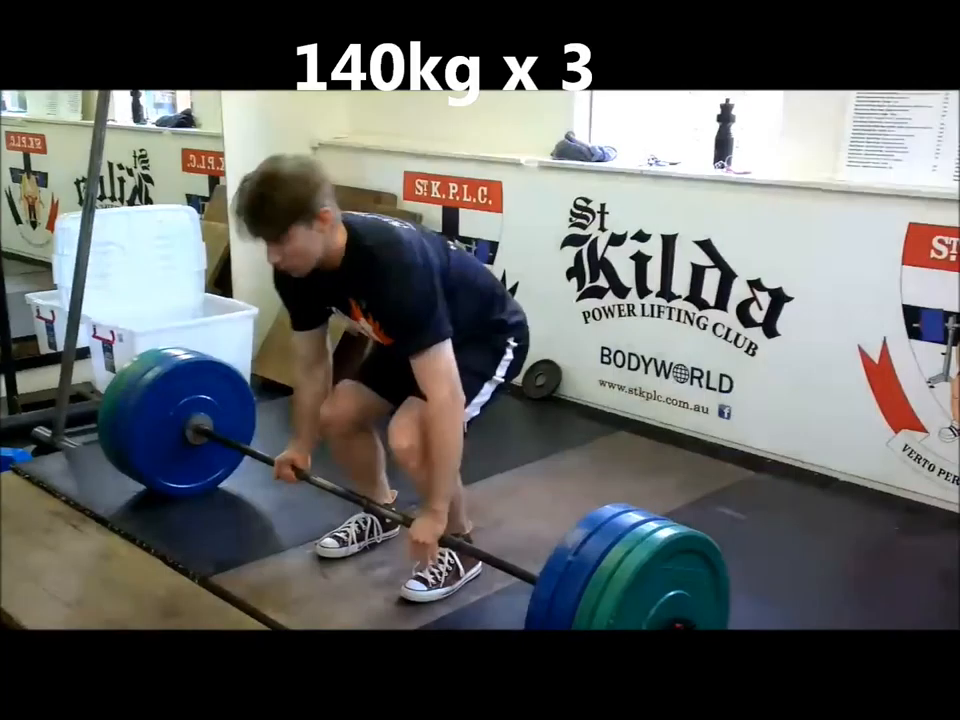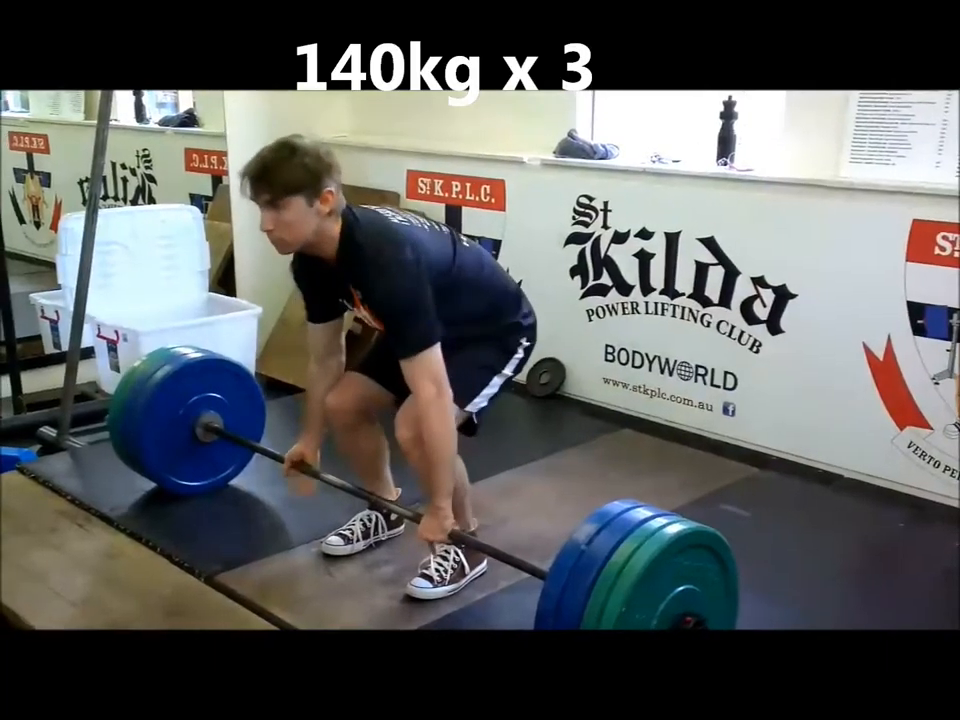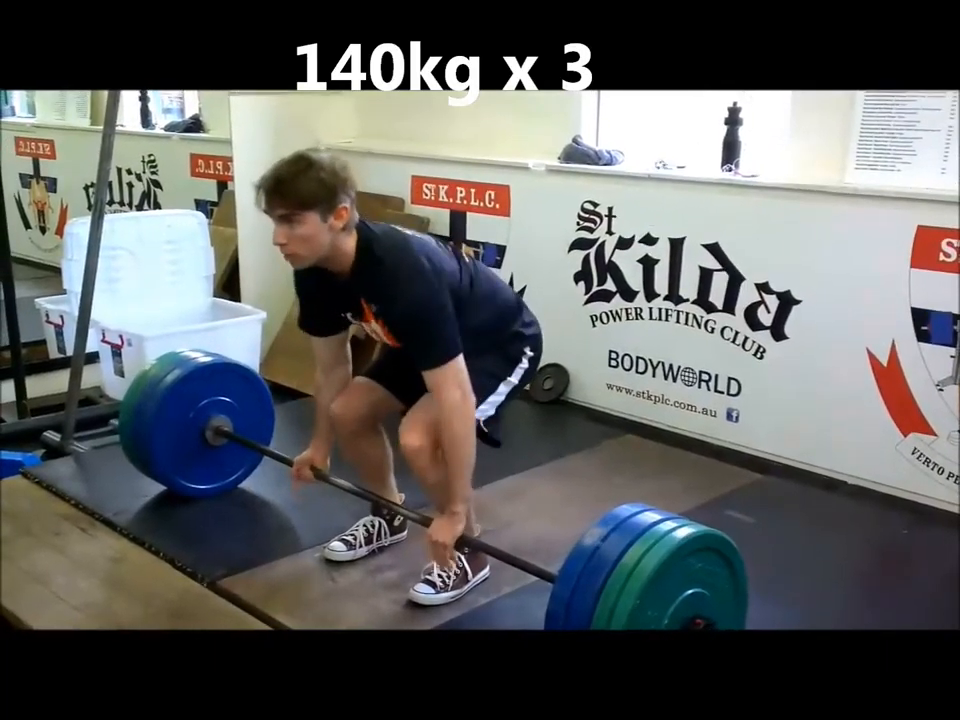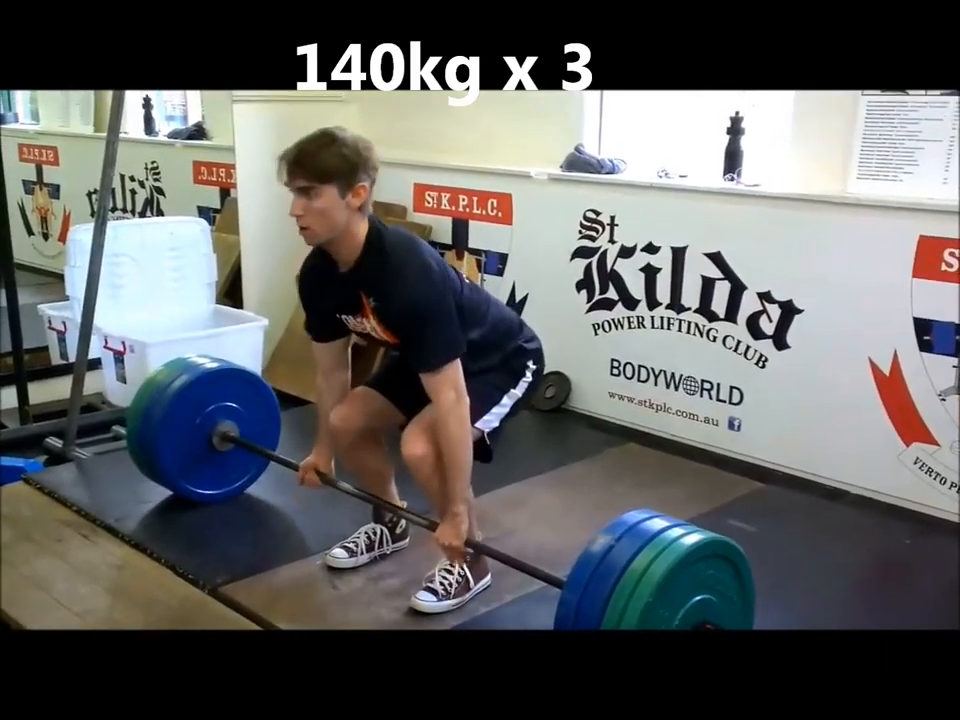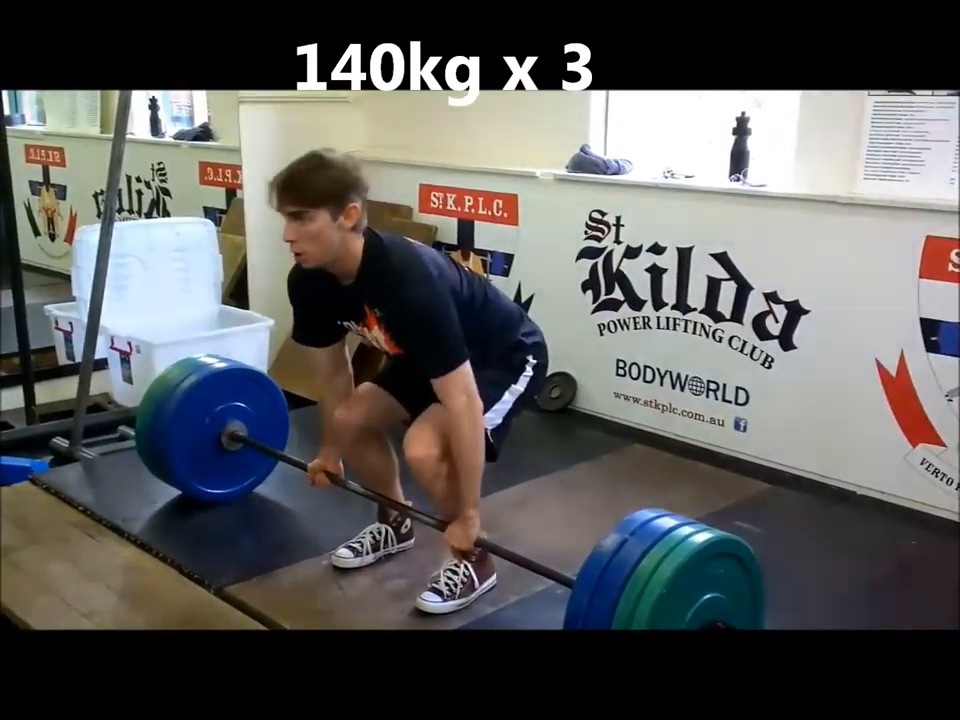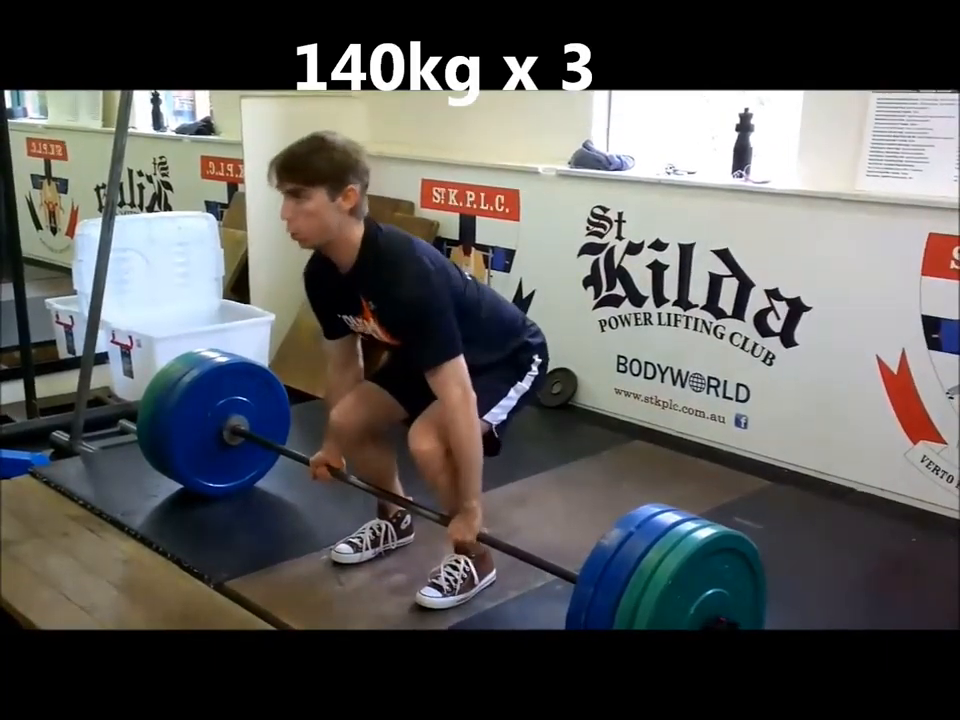
dt=0.3s
person 1, frame 1
left shoulder: (396, 266)
right shoulder: (298, 268)
left elbow: (445, 395)
right elbow: (311, 361)
left wrist: (435, 511)
right wrist: (301, 444)
left hip: (487, 334)
right hip: (408, 335)
left knee: (409, 436)
right knee: (337, 414)
left ankle: (459, 547)
right ankle: (381, 512)
person 1, frame 2
left shoulder: (388, 262)
right shoulder: (309, 259)
left elbow: (433, 394)
right elbow: (325, 355)
left wrist: (439, 510)
right wrist: (310, 439)
left hip: (498, 331)
right hip: (429, 324)
left knee: (413, 428)
right knee: (342, 405)
left ankle: (465, 545)
right ankle: (384, 510)
person 1, frame 3
left shoulder: (405, 274)
right shoulder: (314, 274)
left elbow: (456, 400)
right elbow: (332, 364)
left wrist: (453, 513)
right wrist: (318, 444)
left hip: (503, 342)
right hip: (425, 340)
left knee: (417, 437)
right knee: (347, 412)
left ankle: (468, 552)
right ankle: (388, 516)
person 1, frame 4
left shoulder: (410, 275)
right shoulder: (318, 275)
left elbow: (452, 401)
right elbow: (332, 367)
left wrist: (456, 513)
right wrist: (322, 449)
left hip: (503, 359)
right hip: (422, 354)
left knee: (420, 447)
right knee: (346, 424)
left ankle: (469, 561)
right ankle: (390, 523)
person 1, frame 5
left shoulder: (411, 282)
right shoulder: (309, 282)
left elbow: (463, 405)
right elbow: (332, 369)
left wrist: (468, 515)
right wrist: (328, 450)
left hip: (507, 355)
right hip: (428, 355)
left knee: (423, 449)
right knee: (351, 420)
left ankle: (475, 562)
right ankle: (395, 524)
person 1, frame 6
left shoulder: (407, 277)
right shoulder: (322, 273)
left elbow: (459, 397)
right elbow: (344, 360)
left wrist: (468, 509)
right wrist: (330, 446)
left hip: (508, 355)
right hip: (426, 353)
left knee: (428, 443)
right knee: (349, 422)
left ankle: (475, 558)
right ankle: (395, 520)
